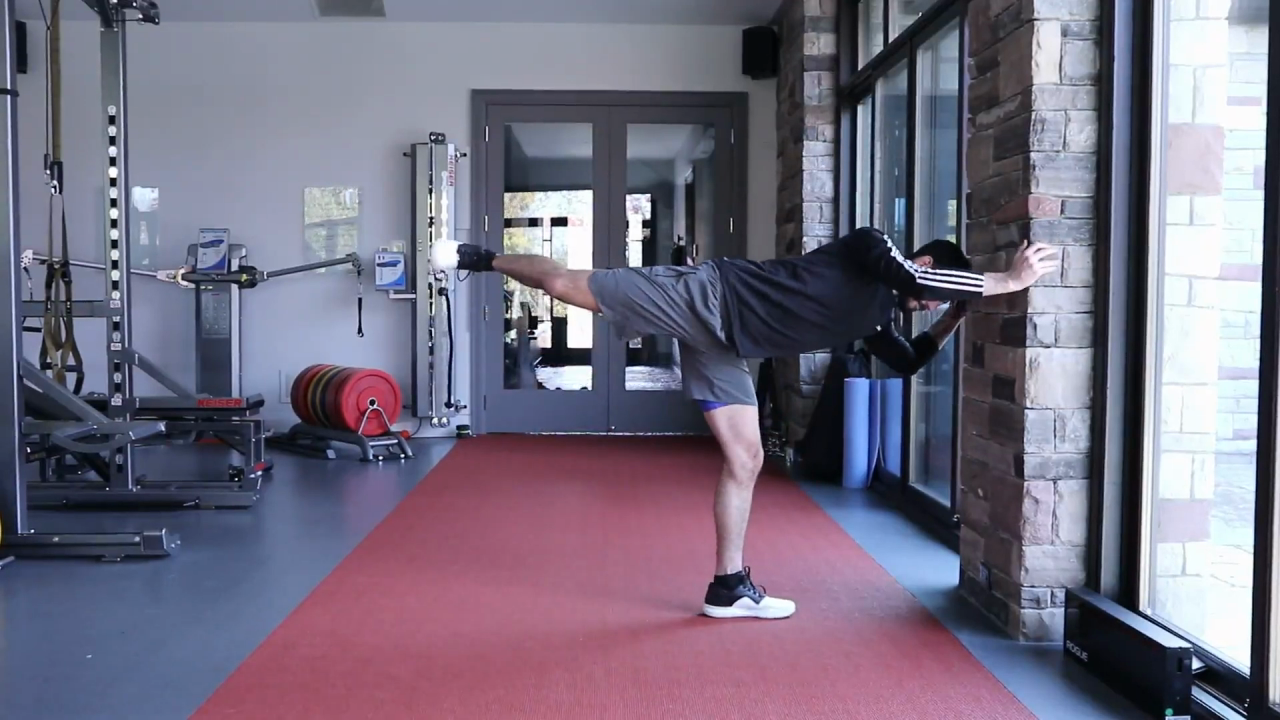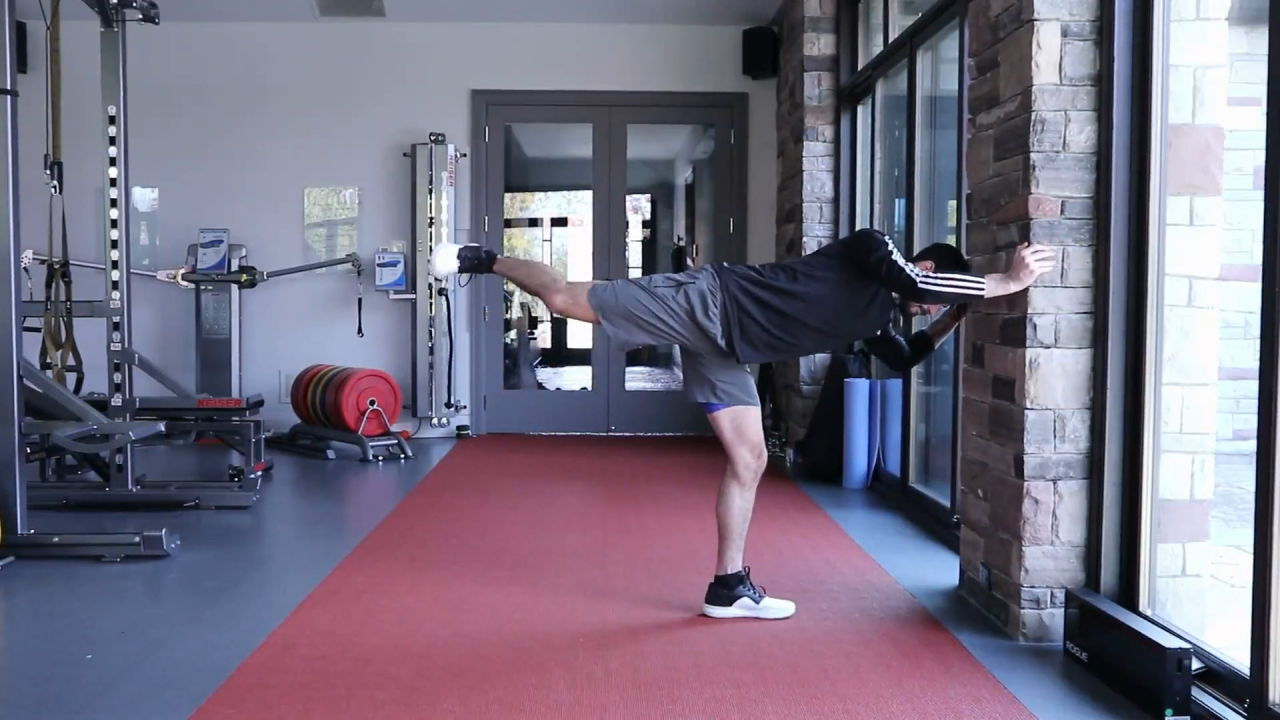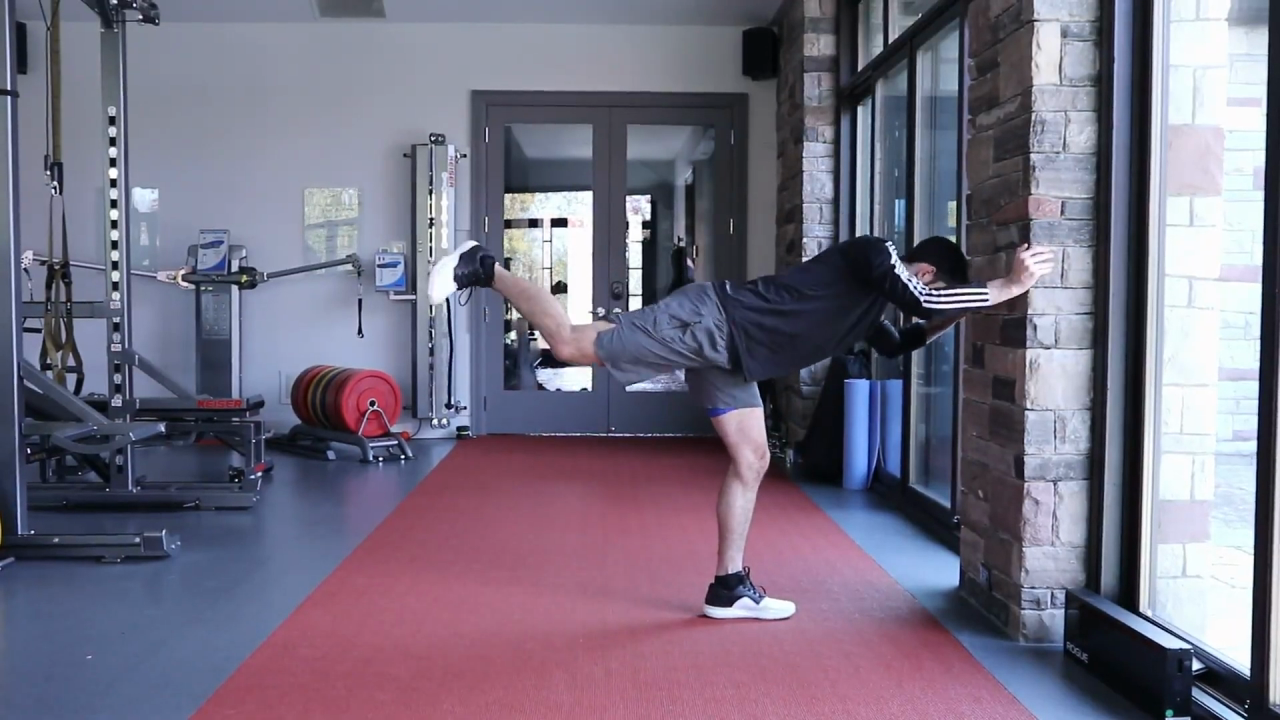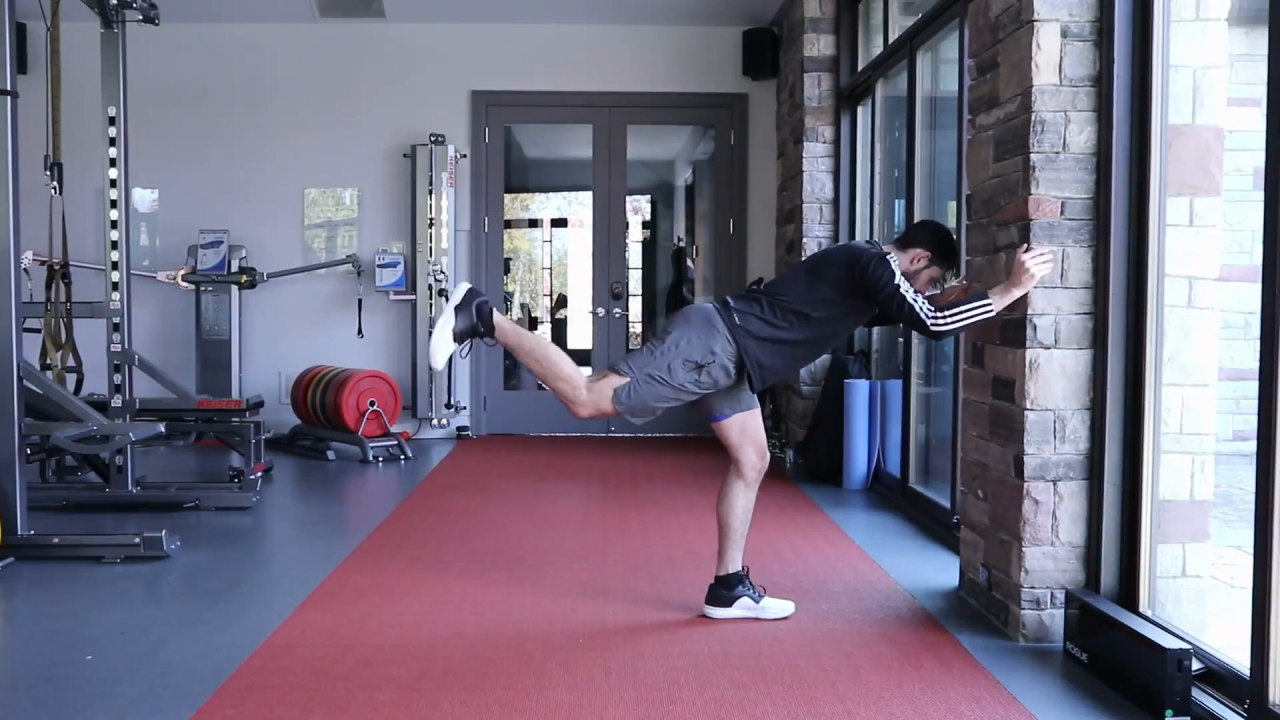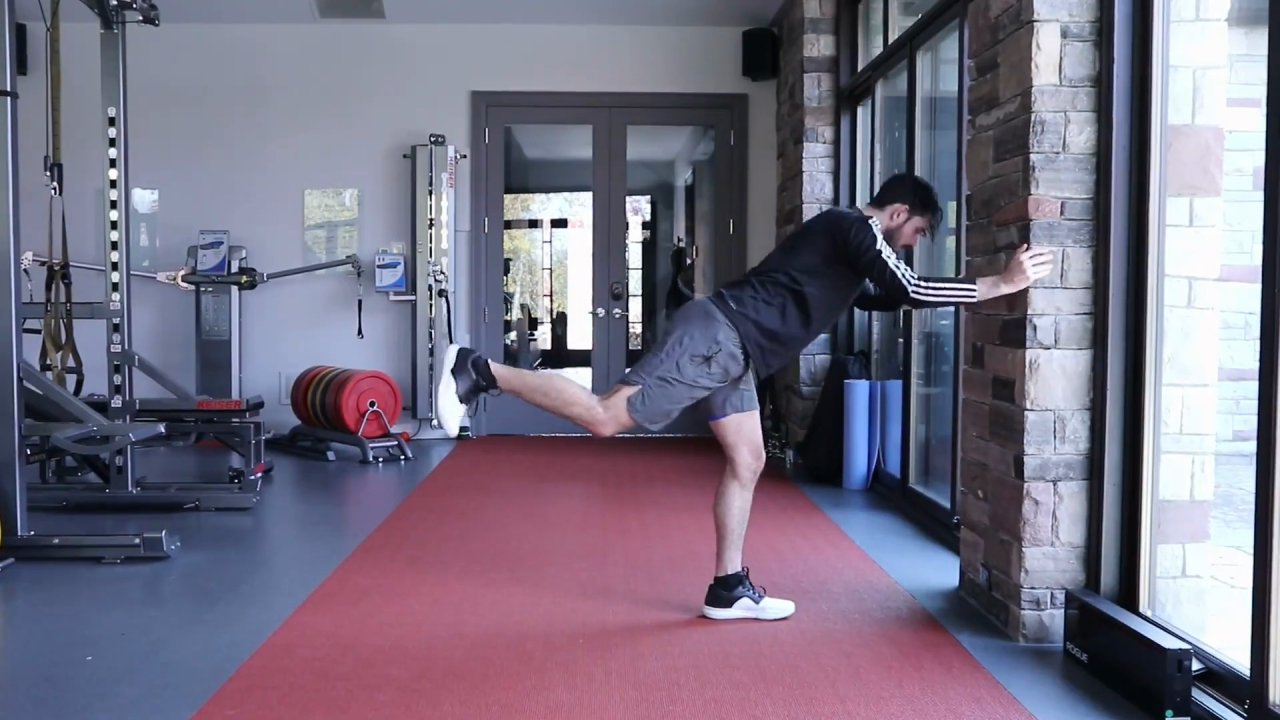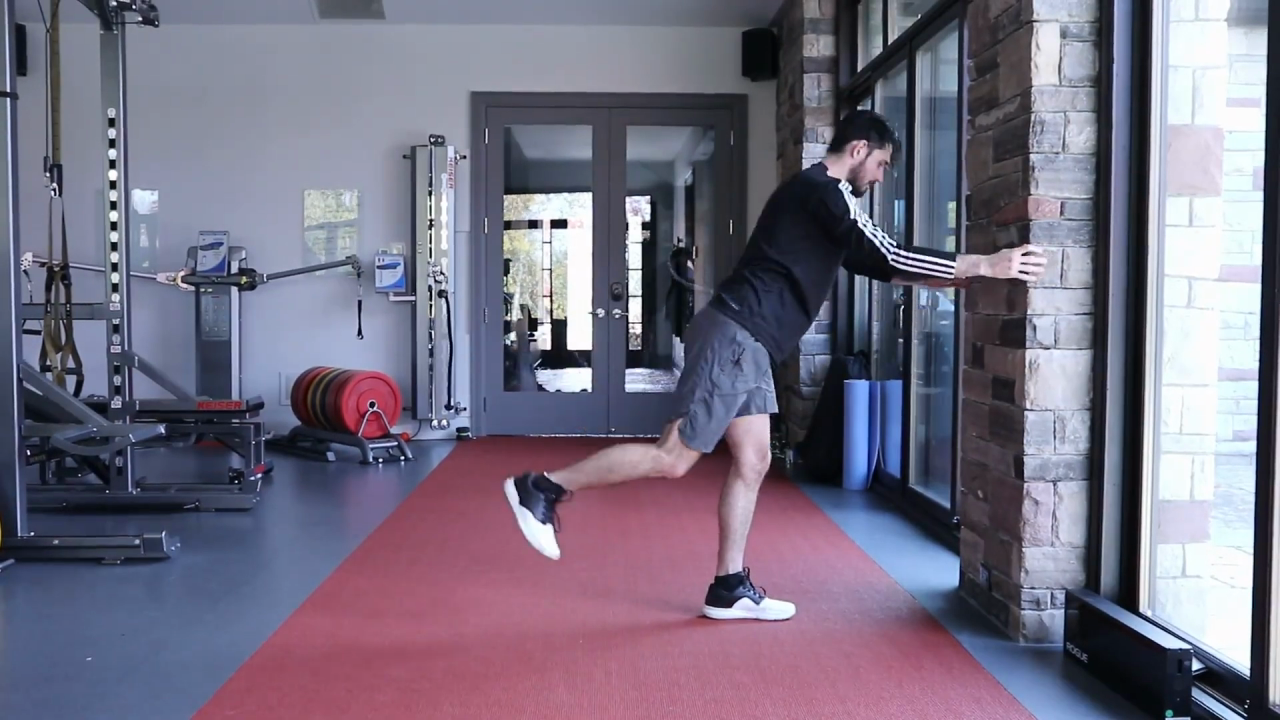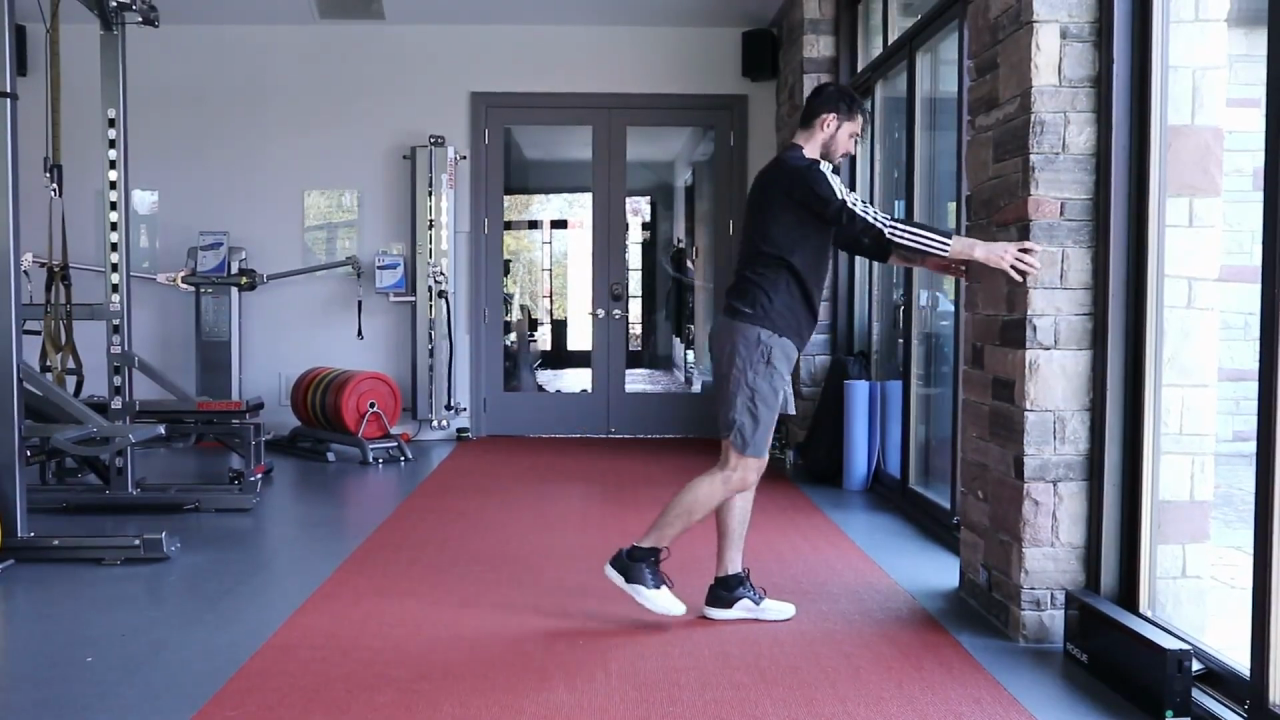
dt=0.3s
person 1, frame 1
left shoulder: (875, 308)
right shoulder: (871, 246)
left elbow: (909, 359)
right elbow: (924, 279)
left wrist: (957, 317)
right wrist: (1008, 280)
left hip: (723, 344)
right hip: (704, 297)
left knee: (745, 462)
right knee: (565, 284)
left ankle: (728, 586)
right ankle: (483, 258)
person 1, frame 2
left shoulder: (877, 309)
right shoulder: (873, 246)
left elbow: (905, 356)
right elbow: (924, 285)
left wrist: (956, 317)
right wrist: (1008, 282)
left hip: (724, 345)
right hip: (704, 303)
left knee: (749, 460)
right knee: (566, 297)
left ankle: (730, 587)
right ankle: (486, 260)
person 1, frame 3
left shoulder: (873, 302)
right shoulder: (874, 253)
left elbow: (899, 343)
right elbow: (924, 302)
left wrist: (950, 316)
right wrist: (1008, 286)
left hip: (725, 354)
right hip: (706, 323)
left knee: (752, 460)
right knee: (570, 344)
left ankle: (729, 586)
right ankle: (483, 269)
person 1, frame 4
left shoulder: (860, 270)
right shoulder: (874, 262)
left elbow: (888, 315)
right elbow: (930, 325)
left wrist: (945, 300)
right wrist: (1009, 290)
left hip: (723, 354)
right hip: (711, 345)
left knee: (752, 461)
right knee: (586, 398)
left ankle: (729, 587)
right ankle: (481, 318)
person 1, frame 5
left shoulder: (846, 237)
right shoulder: (855, 227)
left elbow: (877, 297)
right elbow: (911, 290)
left wrist: (957, 289)
right wrist: (1003, 283)
left hip: (728, 345)
right hip: (716, 336)
left knee: (747, 461)
right knee: (605, 416)
left ankle: (728, 587)
right ankle: (481, 372)
person 1, frame 6
left shoulder: (813, 193)
right shoulder: (823, 191)
left elbow: (865, 261)
right elbow: (883, 252)
left wrist: (941, 276)
right wrist: (984, 264)
left hip: (748, 342)
right hip: (735, 336)
left knee: (753, 461)
right knee: (673, 457)
left ankle: (730, 588)
right ankle: (543, 489)
person 1, frame 7
left shoulder: (795, 175)
right shoulder: (800, 172)
left elbow: (856, 238)
right elbow: (879, 226)
left wrist: (929, 261)
right wrist: (978, 250)
left hip: (765, 334)
right hip: (759, 334)
left knee: (747, 468)
right knee: (740, 470)
left ankle: (729, 588)
right ankle: (638, 559)
